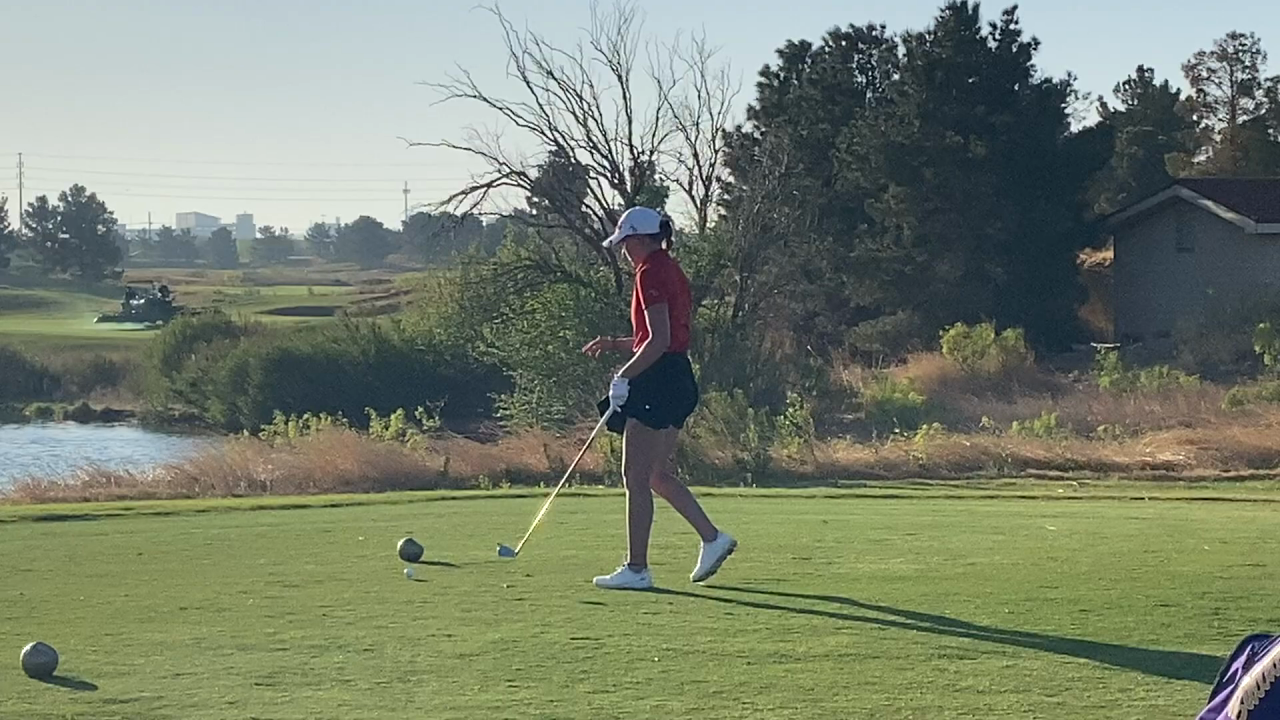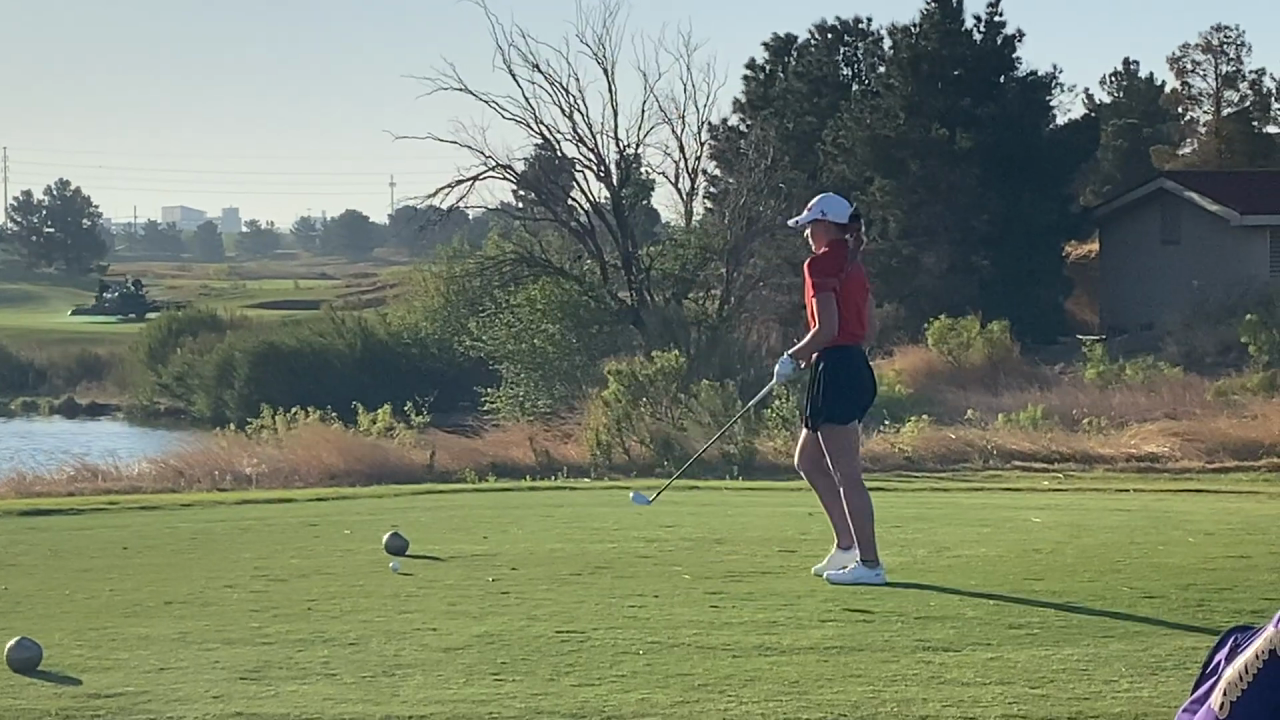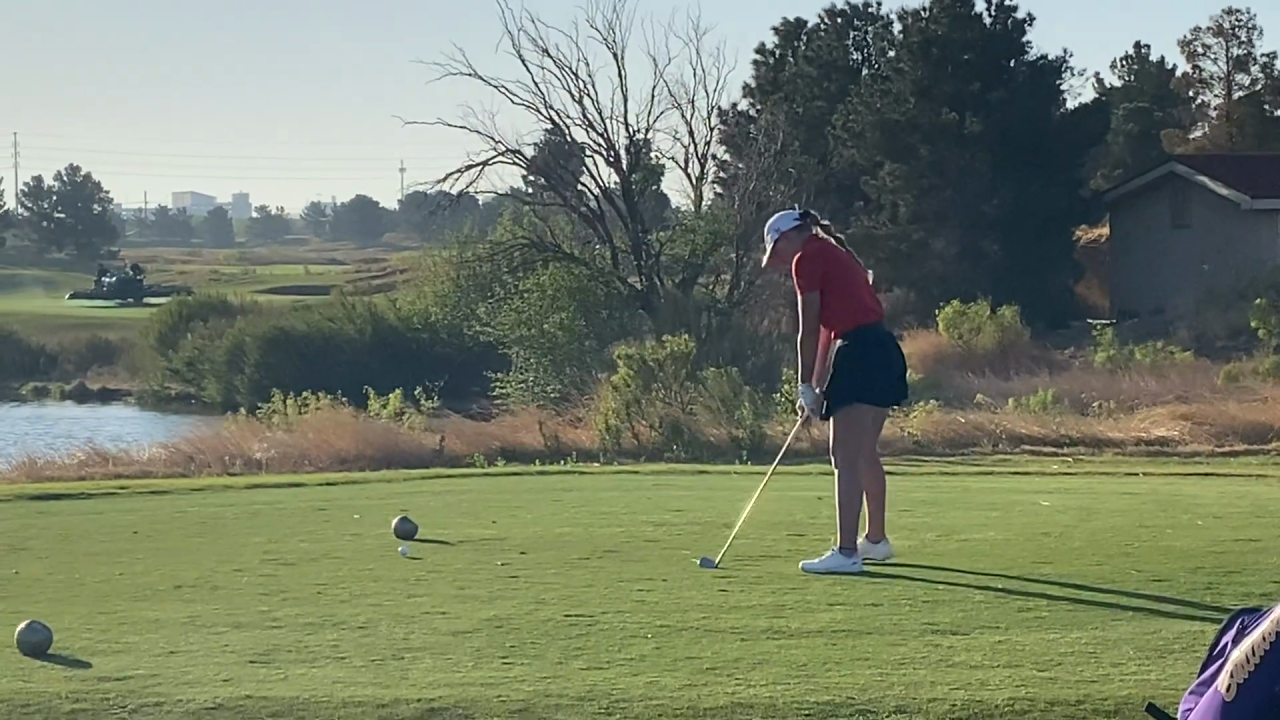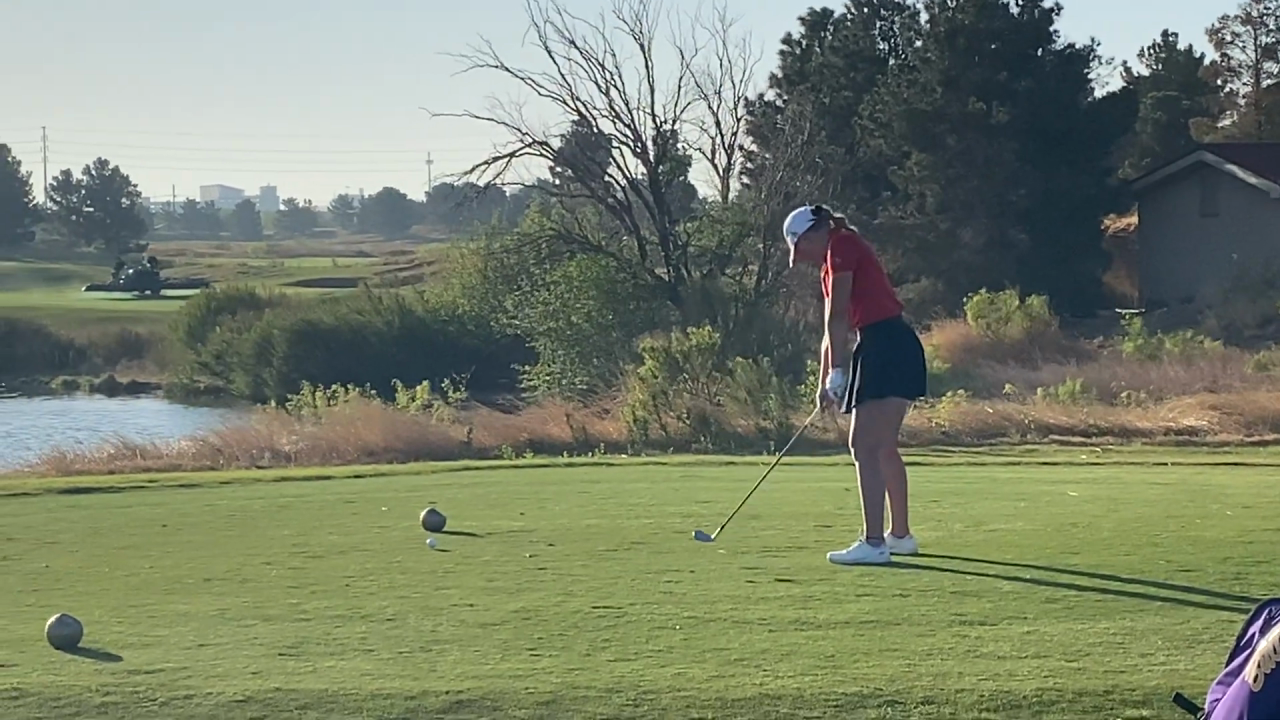
dt=1s
person 1, frame 1
left shoulder: (650, 273)
right shoulder: (672, 271)
left elbow: (658, 341)
left wrist: (623, 376)
right wrist: (614, 344)
left hip: (658, 380)
right hip: (677, 377)
left knee: (637, 477)
right knee: (658, 474)
left ankle: (635, 569)
right ankle: (713, 538)
person 1, frame 2
left shoulder: (820, 263)
right shoulder: (853, 264)
left elbow: (825, 330)
right elbow: (869, 327)
left wrist: (790, 358)
left hip: (836, 370)
right hip: (856, 366)
left knee: (845, 474)
right knee: (808, 460)
left ankle: (869, 563)
right ankle: (847, 547)
person 1, frame 3
left shoulder: (807, 259)
right shoulder: (833, 254)
left elbow: (809, 331)
left wrist: (806, 389)
right wrist: (817, 388)
left hip: (861, 354)
right hip: (883, 352)
left knee: (845, 457)
right knee: (865, 454)
left ankle: (846, 552)
right ankle: (875, 539)
person 1, frame 4
left shoulder: (841, 246)
right shoulder: (838, 257)
left elbow: (838, 317)
right elbow: (834, 327)
left wrist: (837, 372)
right wrist: (826, 380)
left hip: (884, 346)
right hip: (897, 346)
left knee: (865, 447)
right knee: (884, 447)
left ankle: (874, 543)
right ankle: (900, 534)
